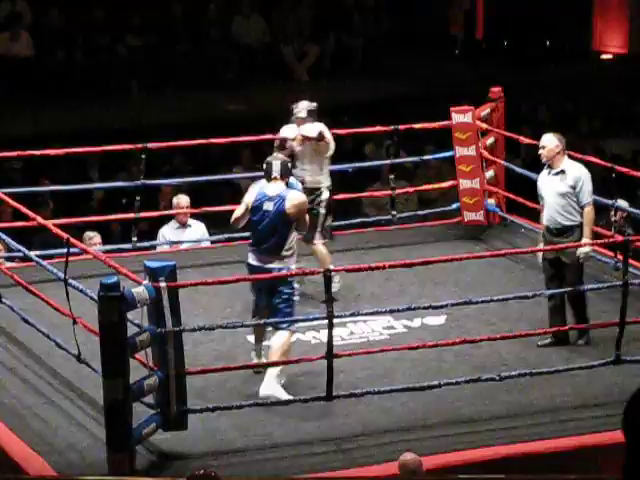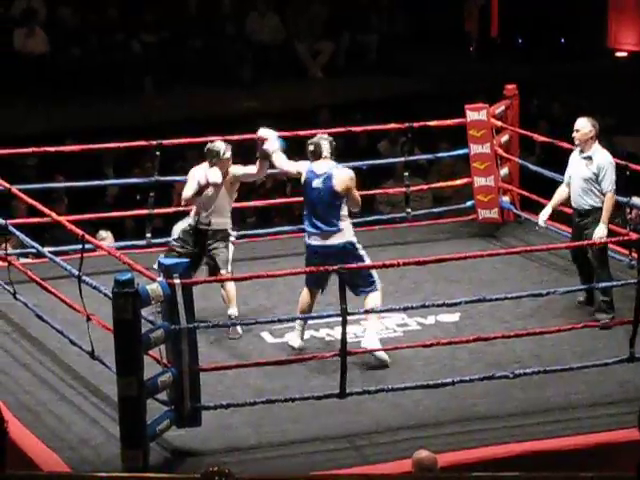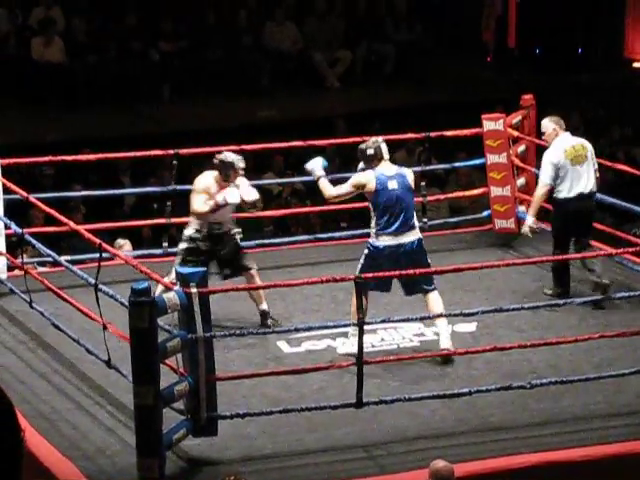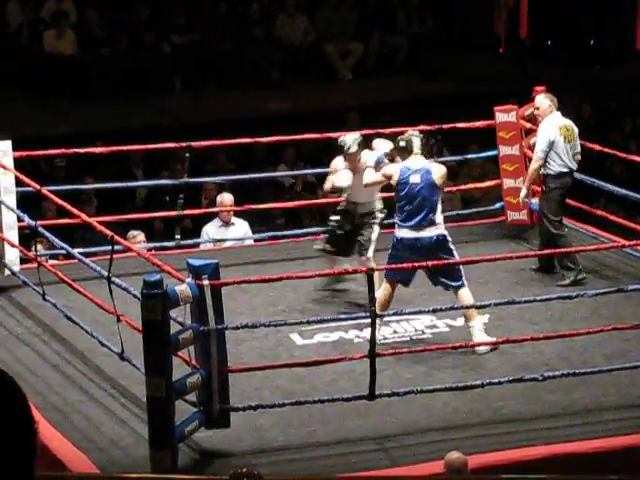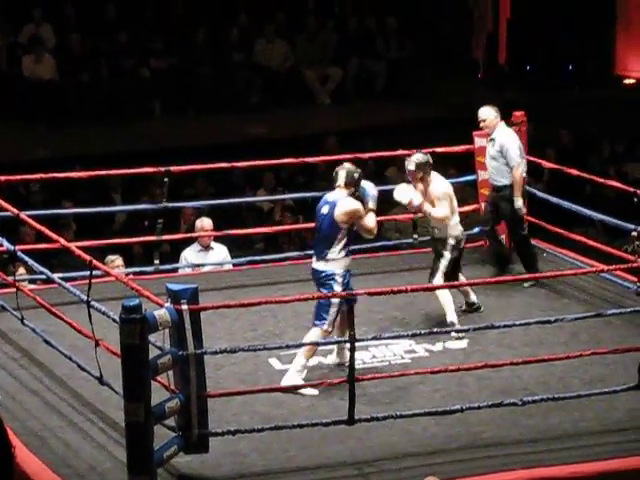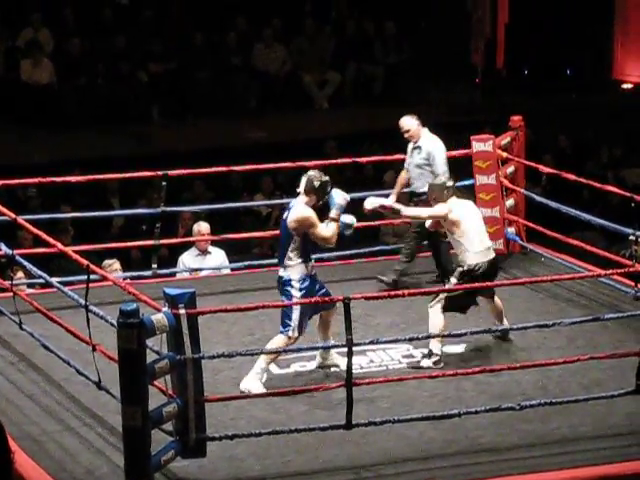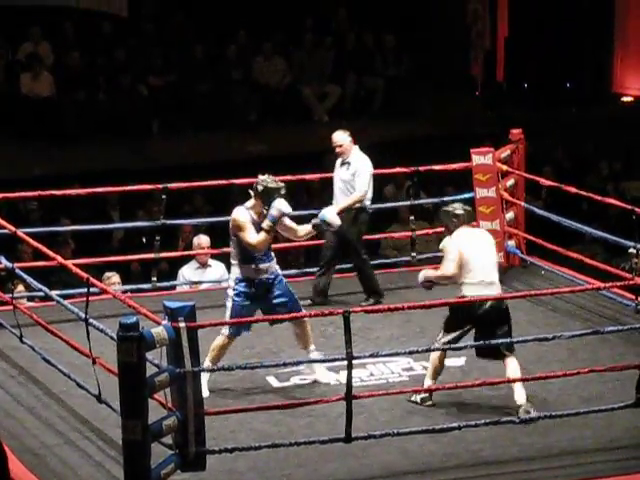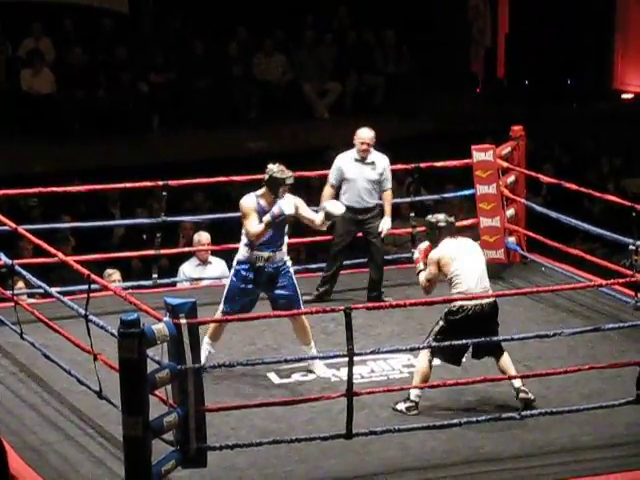
dt=0.7s
person 1, frame 1
left shoulder: (253, 193)
right shoulder: (296, 198)
left elbow: (235, 222)
right elbow: (302, 227)
left hip: (255, 265)
right hip: (280, 270)
left knee: (261, 312)
right knee: (285, 326)
left ankle: (256, 355)
right ankle: (271, 382)
person 1, frame 2
left shoulder: (304, 170)
right shoulder: (345, 175)
left elbow: (280, 163)
right elbow: (356, 206)
left wrist: (272, 143)
left hip: (315, 245)
right hip: (343, 244)
left knee: (311, 289)
right knee: (371, 288)
left ankle: (297, 336)
right ankle: (371, 338)
person 1, frame 3
left shoulder: (364, 178)
right shoulder: (408, 174)
left elbow: (331, 194)
left wrist: (319, 173)
left hip: (381, 247)
right hip: (411, 243)
right knee: (429, 290)
left ankle: (354, 341)
right ankle: (445, 339)
person 1, frame 4
left shoulder: (394, 170)
right shoulder: (439, 170)
left elbow: (366, 181)
left hip: (404, 238)
right hip: (434, 238)
left knee: (389, 281)
right knee: (459, 285)
right ankle: (479, 336)
person 1, frame 5
left shoulder: (326, 199)
right shoulder: (351, 206)
right elbow: (370, 230)
right wrist: (370, 204)
left hip: (322, 266)
right hip: (333, 271)
left knee: (348, 306)
right knee: (323, 325)
left ankle: (340, 352)
right ankle: (293, 375)
person 1, frame 6
left shoulder: (297, 206)
right shoulder: (304, 213)
left elbow: (314, 235)
right elbow: (328, 240)
left wrist: (338, 224)
right wrist: (336, 211)
left hip: (303, 274)
right hip: (295, 278)
left knee: (329, 307)
right knee: (290, 334)
left ankle: (326, 355)
right ankle: (254, 377)
person 1, frame 7
left shoulder: (273, 210)
right shoulder: (240, 215)
left elbow: (297, 233)
right elbow: (256, 246)
left wrist: (317, 224)
right wrist: (270, 221)
left hip: (271, 277)
right hip: (244, 281)
left knee: (299, 319)
right knee: (230, 333)
left ankle: (313, 364)
right ankle: (203, 375)
person 1, frame 8
left shoulder: (292, 201)
right shoulder: (249, 202)
left elbow: (317, 223)
right elbow: (254, 235)
left wrist: (326, 214)
right wrist: (272, 217)
left hip: (278, 265)
right hip: (249, 265)
left knee: (297, 313)
right knee: (226, 313)
left ankle: (313, 358)
right ankle: (205, 350)
person 2, frame 1
left shoulder: (321, 132)
right shoulder: (296, 132)
left elbow: (328, 150)
left wrist: (320, 137)
right wrist: (283, 143)
left hip: (318, 190)
right hip: (301, 187)
left knee: (313, 239)
left ankle: (331, 277)
person 2, frame 2
left shoulder: (233, 172)
right shoulder: (197, 172)
left elbow: (258, 174)
right elbow: (186, 201)
left wrist: (264, 158)
right wrist: (201, 186)
left hip: (220, 231)
right hip: (195, 228)
left knee: (223, 273)
left ankle: (233, 318)
person 2, frame 3
left shoulder: (240, 181)
right shoulder: (204, 182)
left elbow: (253, 204)
right elbow: (196, 212)
left wrist: (252, 200)
right wrist: (219, 203)
left hip: (226, 233)
right hip: (200, 234)
left knee: (250, 273)
right knee: (176, 278)
left ankle: (264, 314)
person 2, frame 4
left shoulder: (372, 158)
right shoulder: (338, 163)
right elbow: (327, 189)
right wrist: (334, 186)
left hip: (370, 213)
right hip: (349, 209)
left knee: (365, 258)
right knee: (331, 247)
right ankle: (337, 274)
person 2, frame 5
left shoulder: (437, 187)
right shoulder: (424, 184)
left elbow: (444, 216)
right elbow: (425, 208)
left wrist: (420, 206)
right wrist: (410, 200)
left hip: (450, 238)
right hip: (443, 236)
left knee: (437, 282)
right knee: (451, 273)
left ankle: (454, 325)
right ankle: (472, 302)
person 2, frame 6
left shoulder: (447, 209)
right shoulder: (467, 205)
left elbow: (421, 213)
left wrist: (388, 204)
right wrist: (441, 224)
left hip: (473, 267)
right hip: (491, 261)
left knee: (437, 306)
right knee: (488, 294)
left ankle: (434, 355)
right ankle: (503, 328)
person 2, frame 7
left shoulder: (454, 241)
right shoulder: (486, 236)
left elbow: (450, 272)
left wrist: (428, 274)
left hip: (470, 301)
right hip: (496, 300)
left knee: (442, 344)
right knee: (507, 353)
left ankle: (426, 393)
right ankle: (522, 403)
person 2, frame 8
left shoulder: (436, 254)
right shoulder: (471, 244)
left elbow: (426, 287)
left wrist: (420, 265)
left hip: (463, 310)
right hip: (488, 306)
left knee: (428, 350)
right knee: (496, 349)
left ankle: (412, 401)
right ankle: (520, 389)
person 3, frame 1
left shoulder: (578, 172)
right shoulder: (543, 176)
left elbow: (588, 207)
left wrist: (586, 239)
right wrist: (541, 241)
left hip: (572, 235)
right hip: (549, 236)
left knee: (574, 287)
right knee: (552, 288)
left ankle: (583, 327)
right ankle: (558, 332)
person 3, frame 2
left shoulder: (603, 159)
right shoulder: (575, 156)
left elbow: (610, 195)
right elbow: (566, 186)
left wrist: (603, 225)
right wrist: (549, 207)
left hip: (594, 217)
right hip: (578, 215)
left knee: (599, 263)
right knee: (578, 258)
left ankle: (605, 309)
right ankle: (590, 295)
person 3, frame 3
left shoulder: (553, 152)
right shoulder: (584, 144)
left elbow: (544, 188)
right elbow: (596, 175)
left wrist: (531, 215)
left hip: (566, 205)
right hip: (587, 201)
left knee: (561, 248)
right knee: (583, 245)
left ankle: (561, 289)
right ankle: (598, 278)
person 3, frame 4
left shoulder: (547, 127)
right shoulder: (570, 125)
left elbow: (537, 163)
right elbow: (577, 156)
left wrist: (526, 187)
left hip: (554, 180)
right hip: (567, 177)
left knee: (554, 226)
right knee: (546, 221)
left ankle: (574, 270)
right ankle: (546, 263)
person 3, frame 5
left shoulder: (507, 137)
right shoulder: (493, 138)
left elbow: (517, 169)
left wrist: (518, 197)
left hip: (508, 191)
right hip: (497, 190)
left knee: (518, 234)
right knee: (488, 228)
left ankle: (533, 273)
right ankle: (502, 265)
person 3, frame 6
left shoulder: (433, 145)
right shoulder: (412, 146)
left elbow: (443, 177)
right elbow: (406, 172)
right wrist: (394, 195)
right hip: (418, 197)
left knee: (412, 237)
right knee: (434, 237)
left ankle: (396, 276)
right ankle: (446, 274)
person 3, frame 7
left shoulder: (362, 163)
right shoulder: (340, 162)
left elbow: (359, 195)
left wrist: (336, 208)
left hip: (354, 215)
right hip: (338, 215)
left knee: (358, 257)
right knee: (326, 255)
left ankle: (374, 294)
right ankle: (318, 295)
person 3, frame 8
left shoulder: (382, 161)
right shoulder: (342, 159)
left elbow: (386, 191)
right elbow: (330, 187)
left wrist: (387, 217)
left hip: (371, 214)
right hip: (347, 214)
left knee: (377, 255)
right knee: (336, 253)
left ankle: (375, 294)
right ankle: (323, 291)
